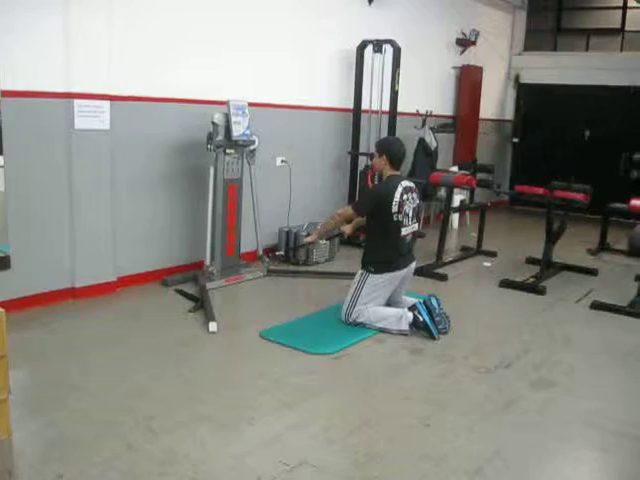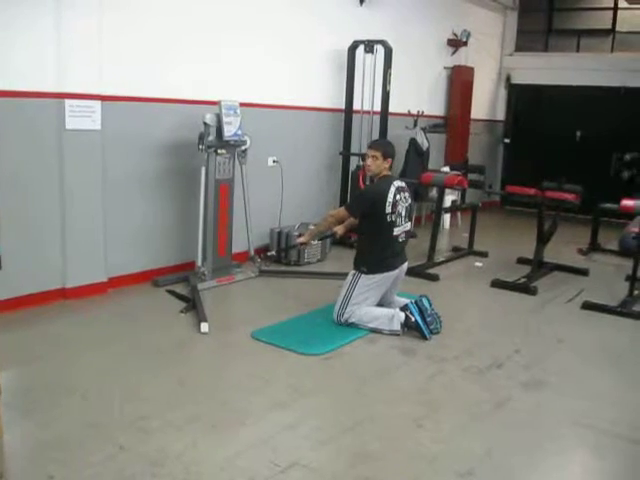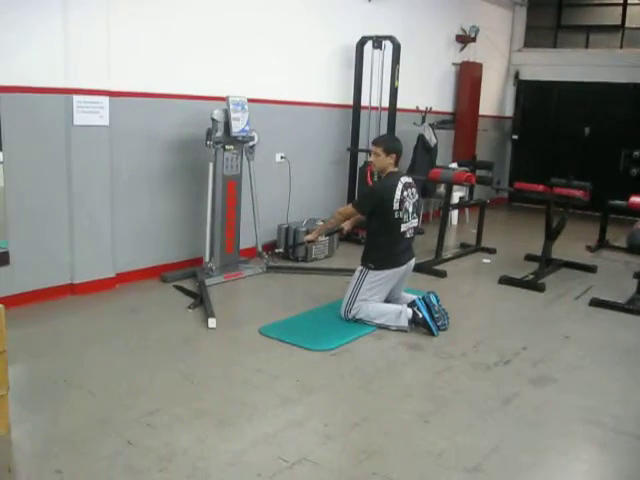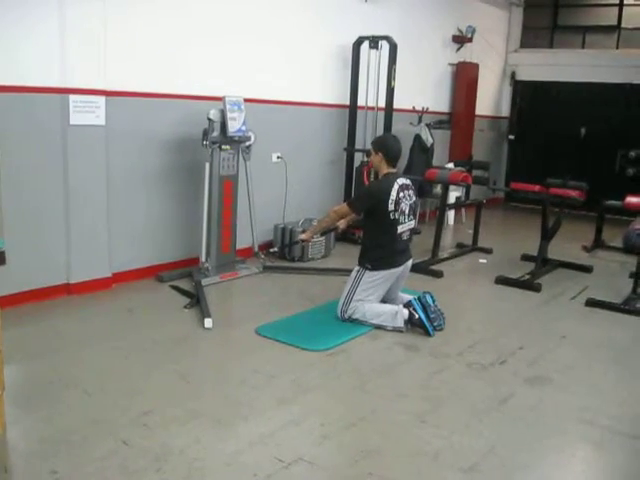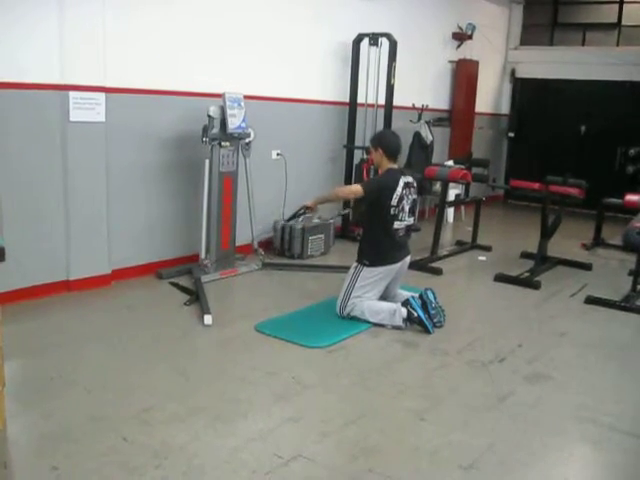
dt=0.7s
person 1, frame 1
left shoulder: (380, 191)
right shoulder: (411, 187)
left elbow: (342, 215)
left wrist: (316, 235)
right wrist: (353, 226)
left hip: (382, 268)
right hip: (406, 263)
left knee: (351, 314)
right knee: (392, 301)
left ankle: (411, 319)
right ankle: (423, 308)
person 1, frame 2
left shoulder: (373, 191)
right shoulder: (402, 187)
left elbow: (335, 216)
left wrist: (309, 235)
right wrist: (346, 226)
left hip: (375, 268)
right hip: (398, 263)
left knee: (344, 314)
right knee: (383, 301)
left ankle: (403, 319)
right ankle: (414, 309)
person 1, frame 3
left shoulder: (380, 188)
right shoulder: (409, 183)
left elbow: (343, 213)
left wrist: (316, 233)
right wrist: (352, 222)
left hip: (382, 264)
right hip: (406, 259)
left knee: (351, 310)
right knee: (391, 297)
left ankle: (410, 315)
right ankle: (422, 305)
person 1, frame 4
left shoulder: (376, 189)
right shoulder: (407, 184)
left elbow: (338, 212)
left wrist: (310, 233)
right wrist: (348, 220)
left hip: (379, 266)
right hip: (403, 260)
left knee: (348, 310)
right knee: (387, 298)
left ankle: (406, 316)
right ankle: (419, 305)
person 1, frame 5
left shoulder: (381, 182)
right shoulder: (410, 179)
left elbow: (347, 192)
left wrist: (317, 201)
left hip: (376, 261)
right hip: (402, 256)
left knee: (347, 306)
right knee: (386, 295)
left ankle: (404, 314)
right ankle: (420, 301)
